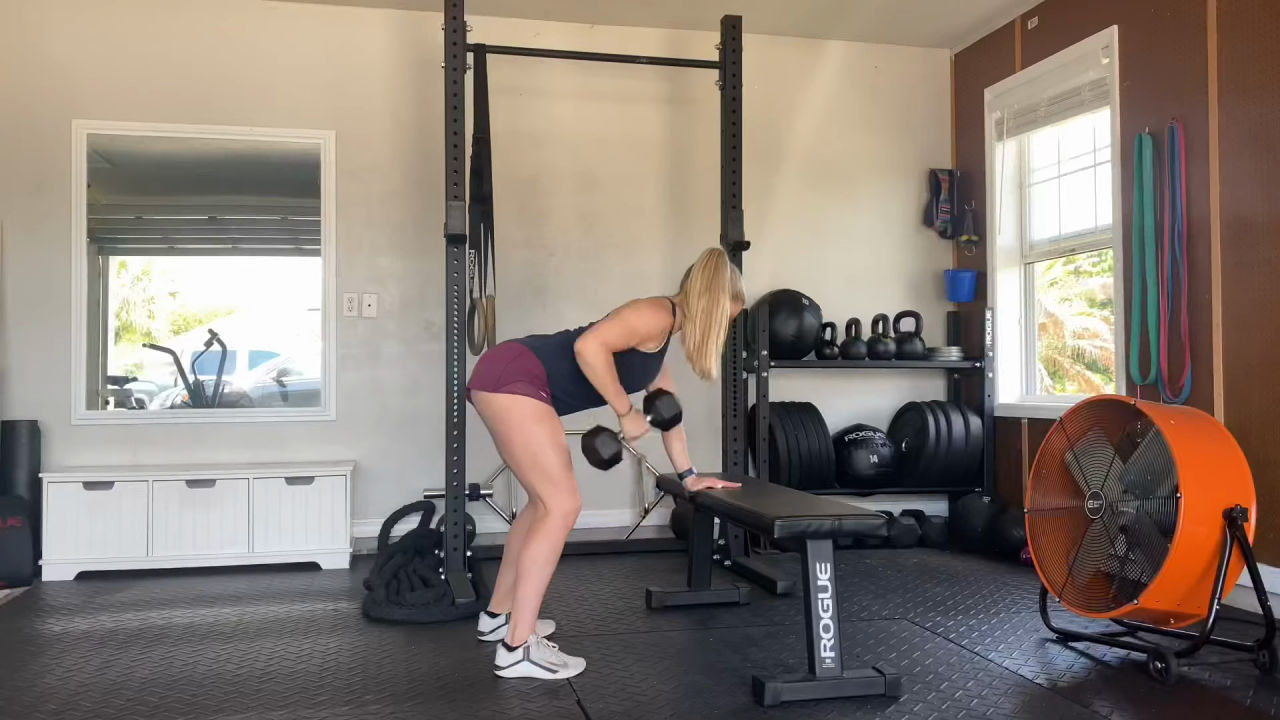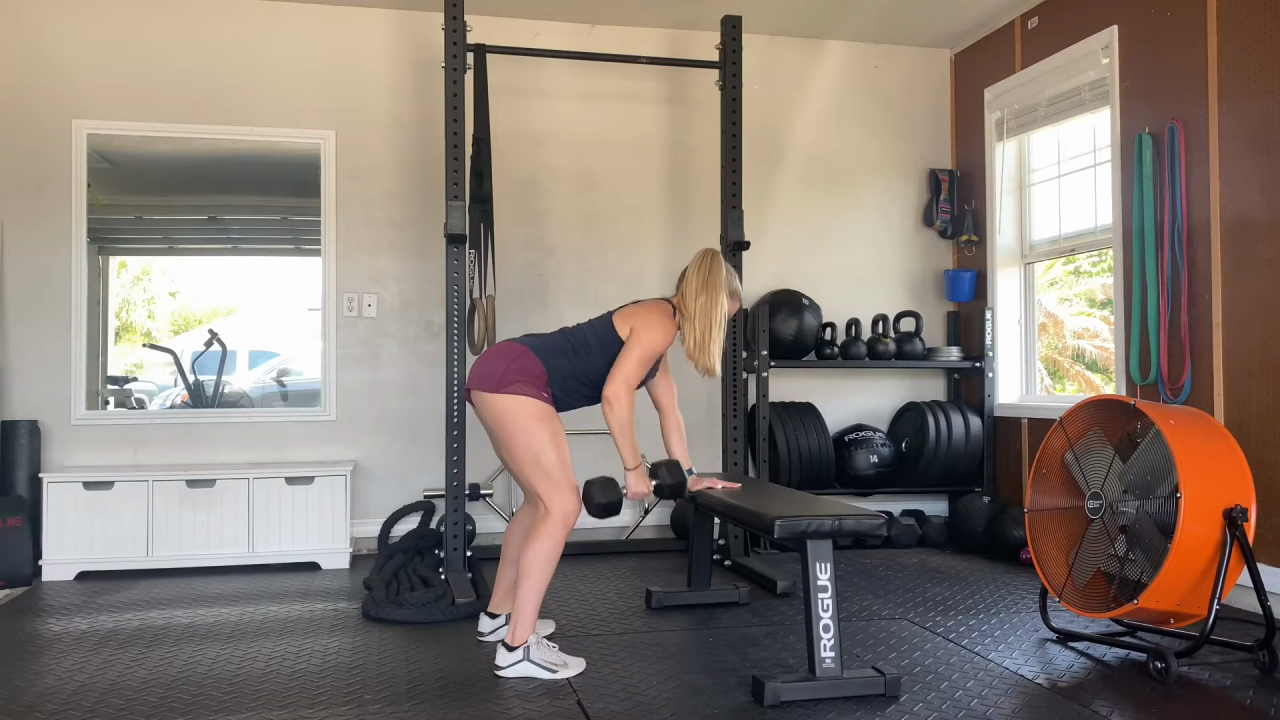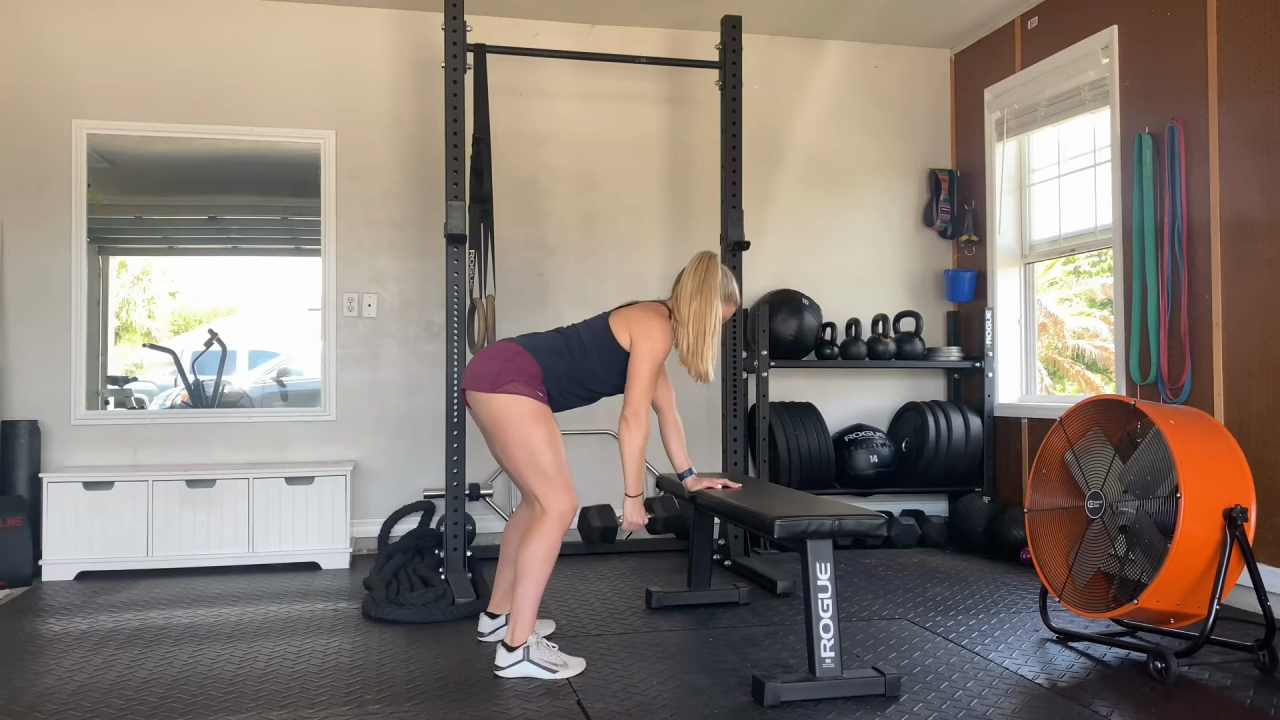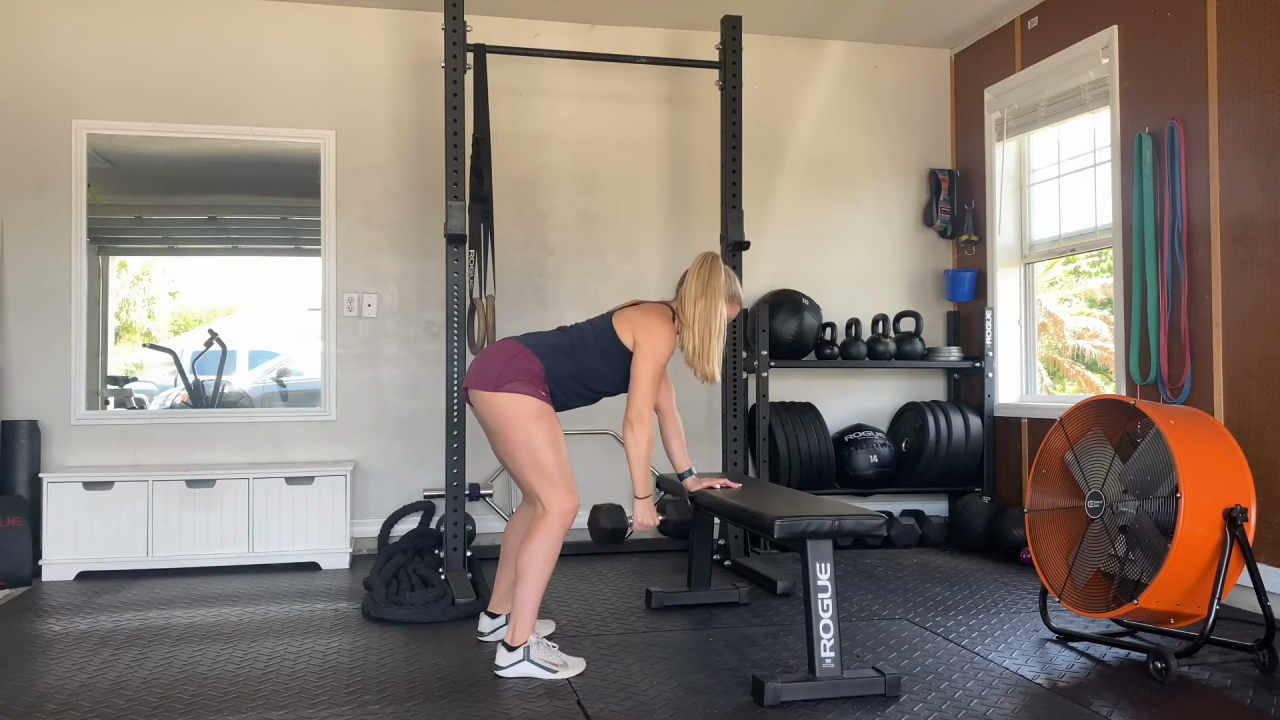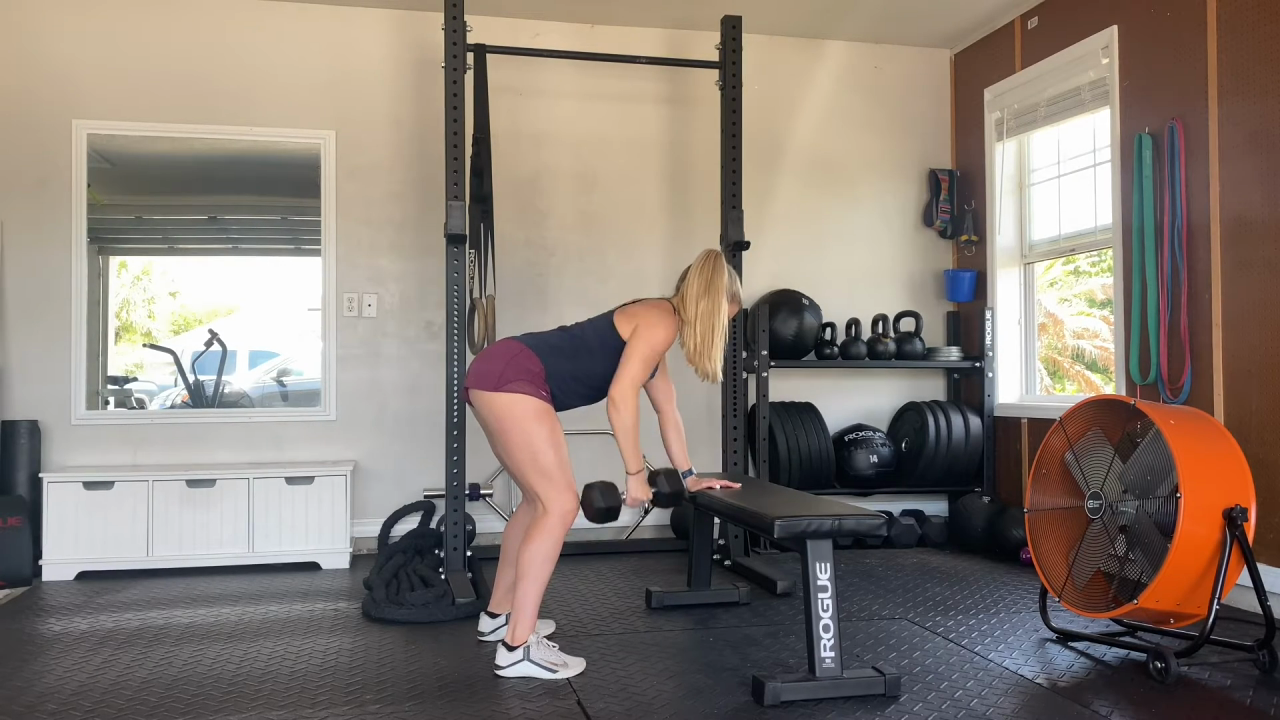
dt=1s
person 1, frame 1
left shoulder: (660, 333)
right shoulder: (657, 315)
right elbow: (588, 345)
left wrist: (688, 476)
right wrist: (625, 414)
left hip: (509, 380)
right hip: (514, 377)
left knee: (546, 502)
right knee: (561, 507)
left ankle: (499, 614)
right ankle: (517, 648)
person 1, frame 2
left shoulder: (656, 329)
right shoulder: (659, 321)
left elbow: (668, 408)
right elbow: (614, 394)
left wrist: (688, 476)
right wrist: (633, 469)
left hip: (504, 377)
right hip: (514, 377)
left knee: (542, 501)
right knee: (562, 507)
left ankle: (498, 615)
right ankle: (518, 647)
person 1, frame 3
left shoulder: (653, 330)
right shoulder: (656, 326)
left elbow: (666, 409)
right elbow: (634, 416)
left wrist: (688, 476)
right wrist: (635, 497)
left hip: (500, 378)
right hip: (507, 377)
left knee: (540, 501)
right knee: (559, 506)
left ankle: (498, 614)
right ankle: (518, 647)
person 1, frame 4
left shoulder: (654, 326)
right shoulder: (660, 328)
left elbow: (666, 409)
right elbow: (638, 419)
left wrist: (688, 477)
right wrist: (643, 497)
left hip: (502, 375)
right hip: (511, 377)
left knee: (540, 501)
right knee: (560, 506)
left ankle: (498, 615)
right ankle: (518, 647)
person 1, frame 5
left shoulder: (654, 322)
right shoulder: (662, 321)
left elbow: (666, 407)
right elbow: (621, 399)
left wrist: (687, 477)
right wrist: (636, 474)
left hip: (502, 374)
right hip: (513, 377)
left knee: (541, 500)
right knee: (560, 506)
left ankle: (499, 614)
right ankle: (518, 647)
